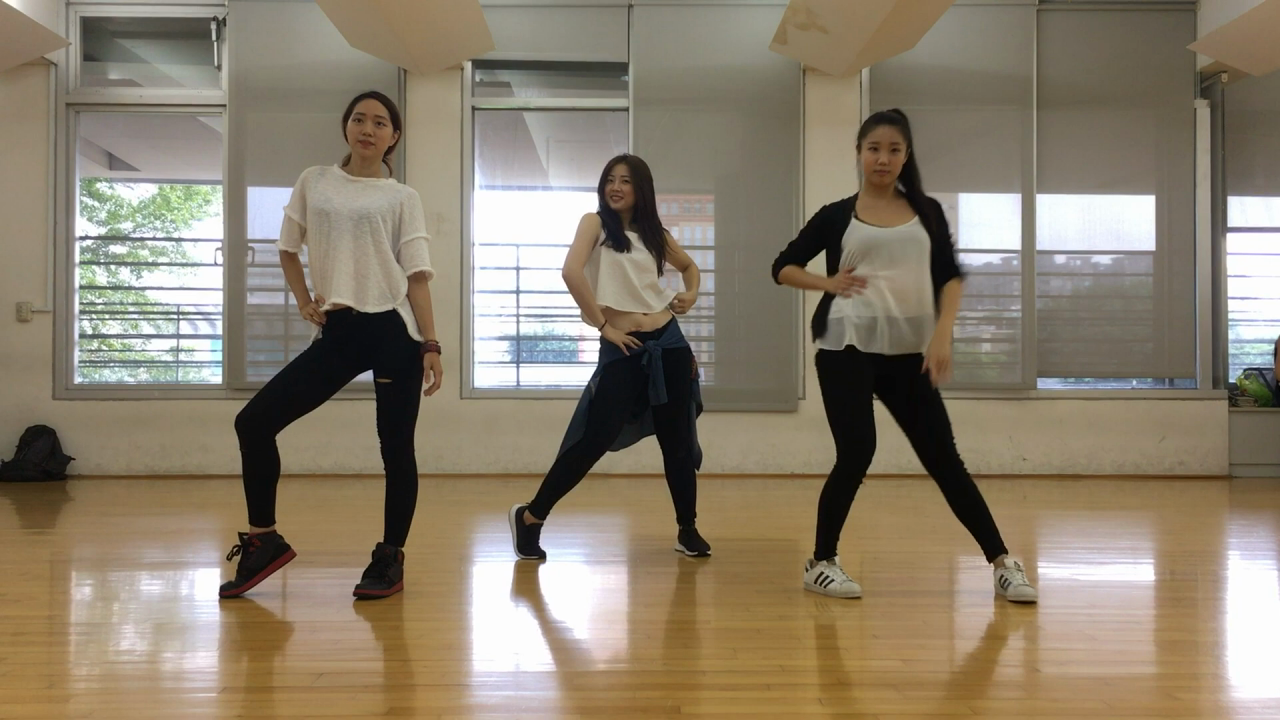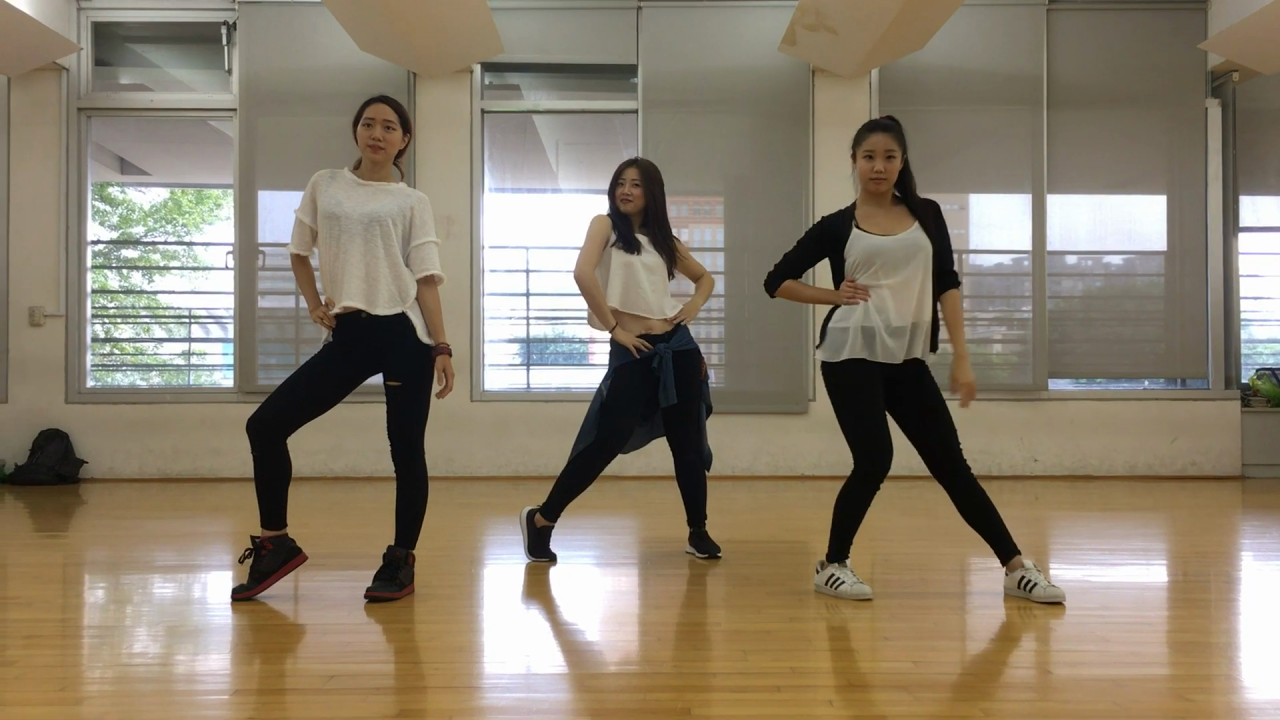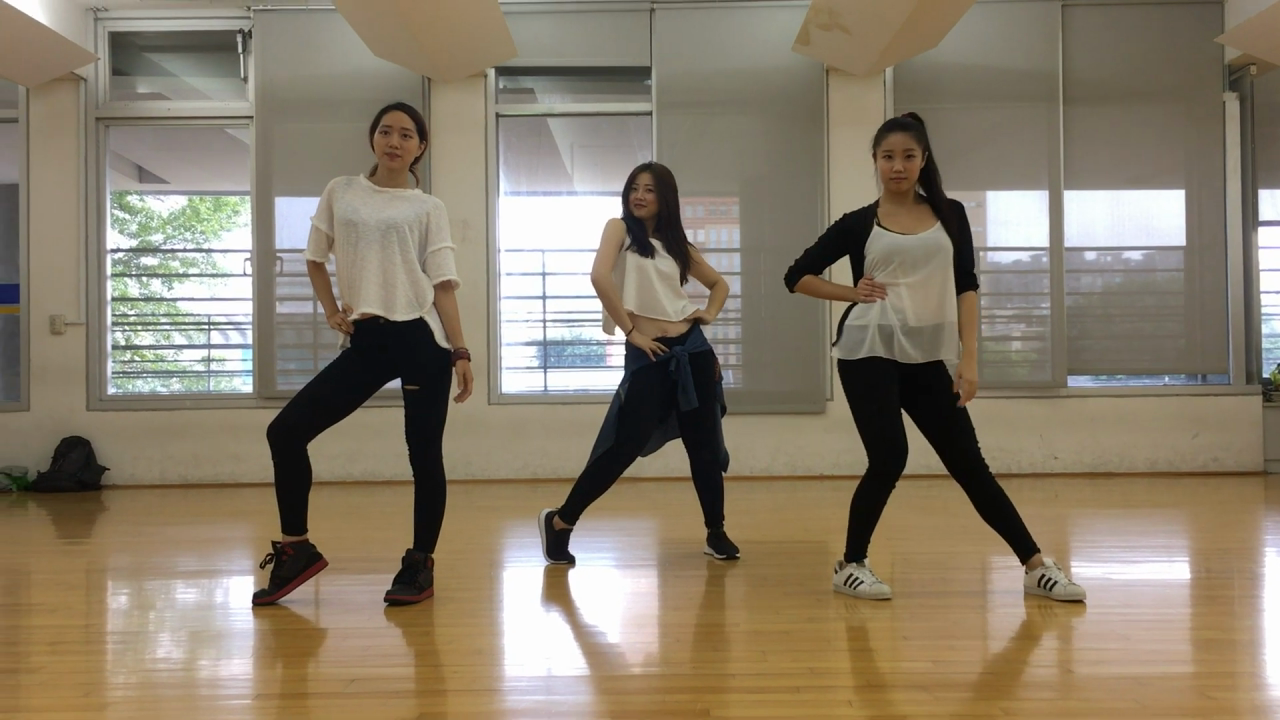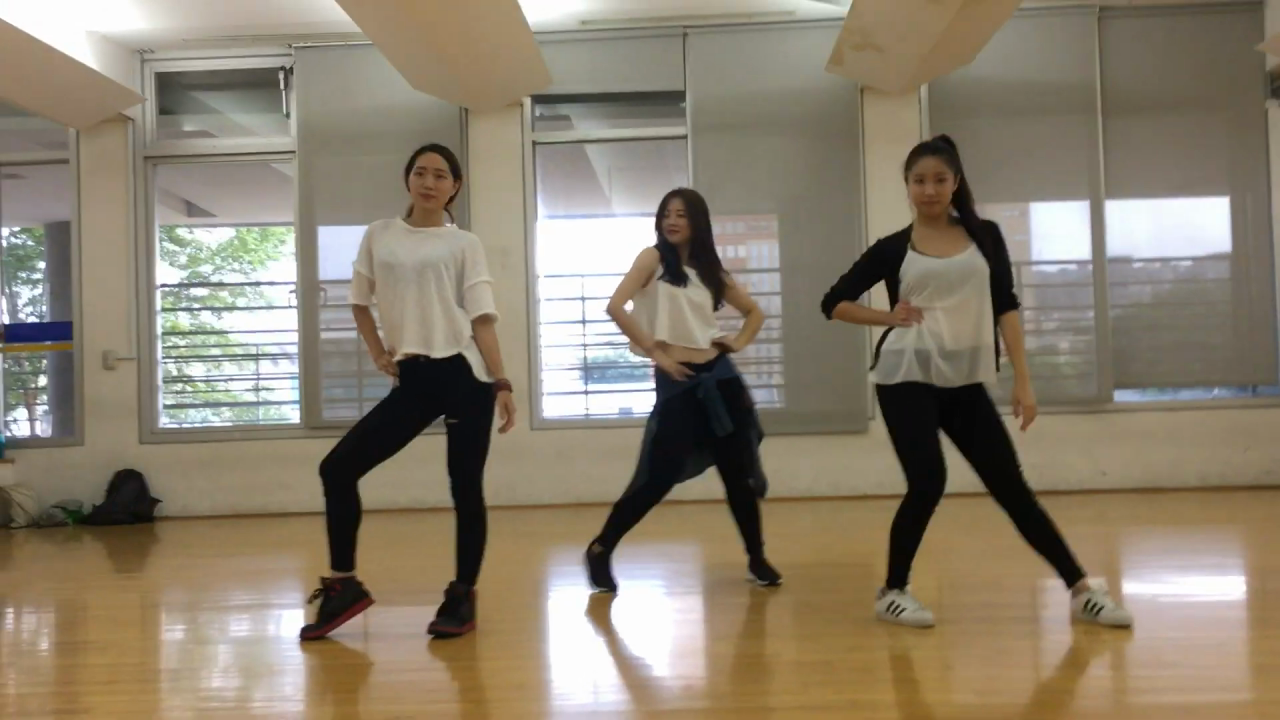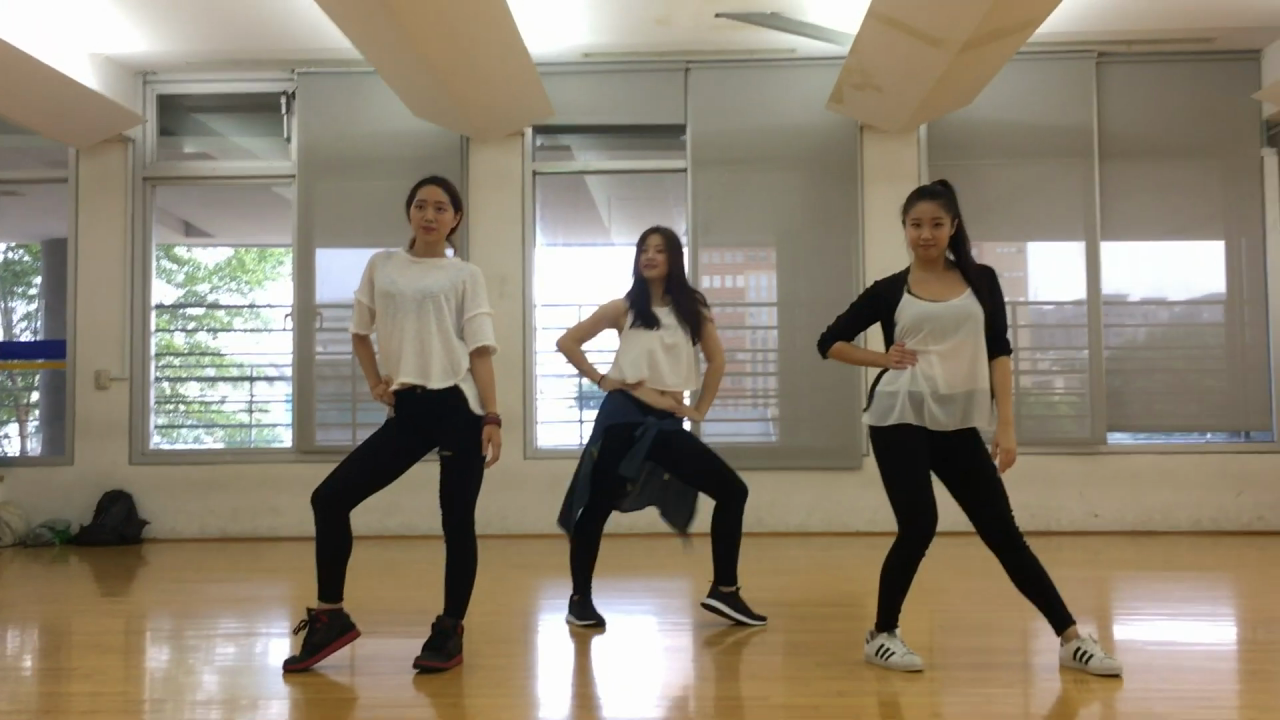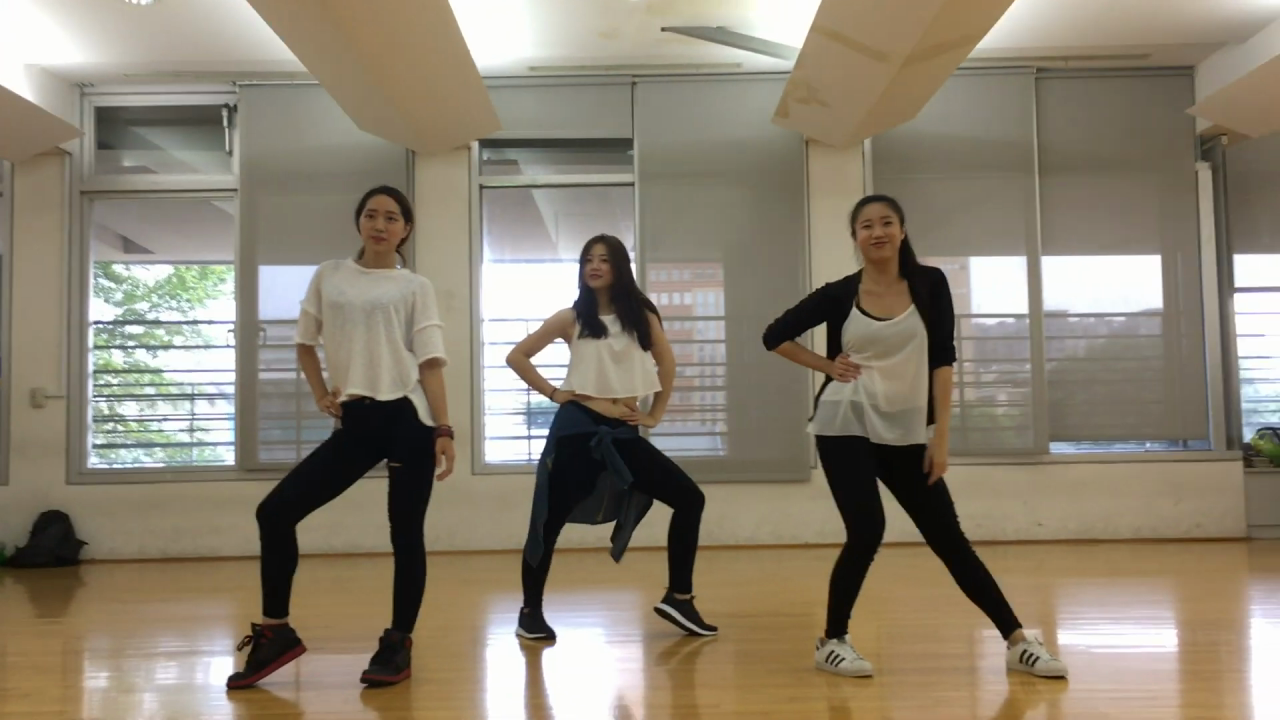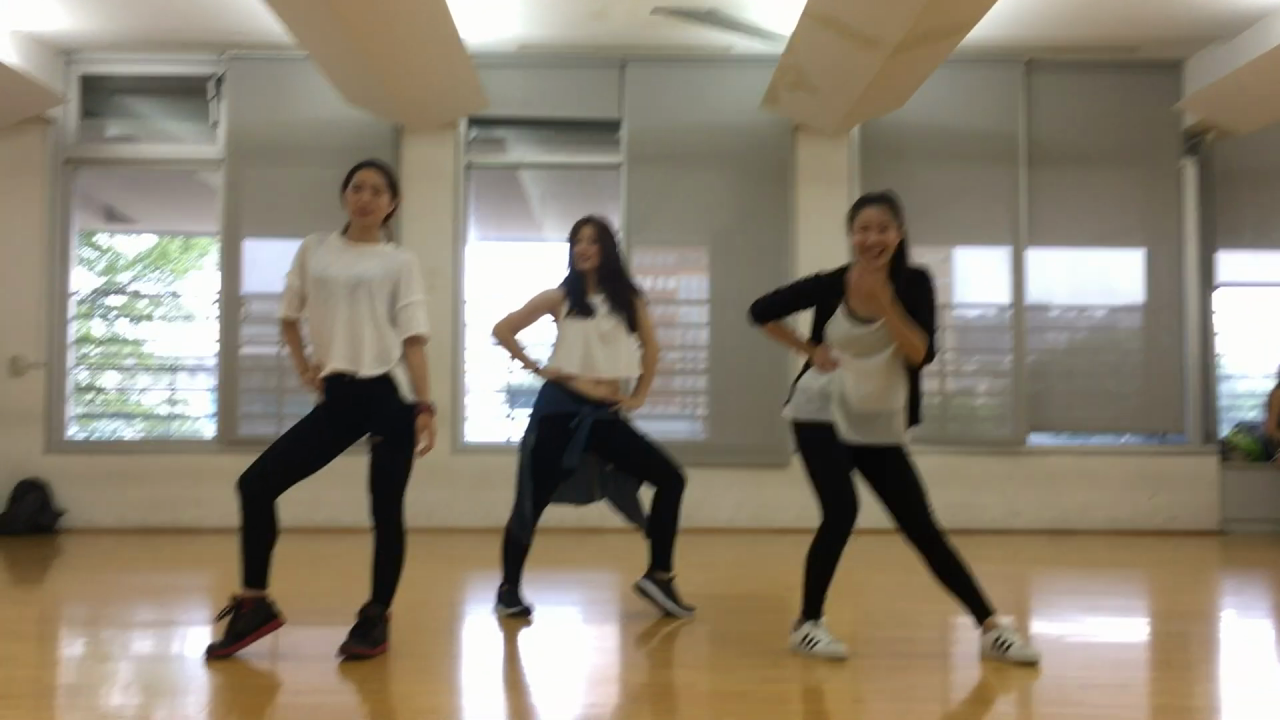
dt=0.4s
person 1, frame 1
left shoulder: (403, 198)
right shoulder: (314, 182)
left elbow: (417, 275)
right elbow: (288, 249)
left wrist: (431, 344)
right wrist: (304, 304)
left hip: (393, 331)
right hip: (337, 333)
left knee: (396, 445)
right knee: (255, 421)
left ankle: (390, 557)
right ankle: (263, 540)
person 1, frame 2
left shoulder: (413, 202)
right shoulder: (324, 186)
left elbow: (426, 279)
right elbow: (300, 252)
left wrist: (442, 348)
right wrist: (315, 307)
left hip: (404, 334)
right hip: (347, 336)
left knee: (406, 448)
right knee: (266, 425)
left ankle: (401, 560)
right ankle: (275, 542)
person 1, frame 3
left shoulder: (428, 208)
right shoulder: (340, 193)
left elbow: (443, 284)
right elbow: (315, 259)
left wrist: (460, 352)
right wrist: (332, 313)
left hip: (421, 339)
right hip: (365, 342)
left knee: (424, 452)
right knee: (287, 431)
left ankle: (420, 564)
right ankle: (297, 548)
person 1, frame 4
left shoulder: (465, 245)
right shoulder: (380, 235)
left elbow: (482, 318)
right elbow: (361, 302)
left wrist: (501, 383)
right wrist: (378, 354)
left hip: (463, 376)
right hip: (411, 380)
left knee: (465, 486)
right knee: (338, 468)
left ankle: (462, 596)
right ankle: (344, 584)
person 1, frame 5
left shoulder: (465, 276)
right shoulder: (381, 266)
left elbow: (480, 350)
right elbow: (360, 332)
left wrist: (492, 418)
right wrist: (375, 383)
left hip: (458, 407)
right hip: (407, 411)
left knee: (457, 519)
right knee: (331, 497)
left ankle: (450, 629)
right ankle: (331, 615)
person 1, frame 6
left shoulder: (416, 288)
right shoulder: (328, 276)
left elbow: (430, 362)
right elbow: (305, 342)
left wrist: (444, 429)
right wrist: (321, 396)
left hip: (407, 419)
right hip: (354, 423)
left knee: (405, 531)
right knee: (275, 511)
left ankle: (398, 643)
right ankle: (276, 631)
person 1, frame 7
left shoulder: (400, 262)
right shoulder: (314, 250)
left elbow: (412, 339)
right elbow: (290, 317)
left wrist: (425, 406)
right wrist: (304, 369)
left hip: (389, 395)
right hip: (338, 397)
left knee: (386, 506)
right knee: (256, 484)
left ankle: (376, 617)
right ankle: (254, 604)
person 2, frame 1
left shoulder: (927, 211)
right shoulder: (837, 215)
left elbow: (950, 276)
right elbow: (782, 267)
left wrist: (943, 333)
right wrist: (829, 283)
left hip: (906, 352)
right hip: (846, 345)
left knee: (943, 457)
right knee: (856, 453)
left ankle: (1002, 565)
right ankle: (821, 563)
person 2, frame 2
left shoulder: (926, 214)
right shoulder: (836, 226)
left elbow: (947, 285)
right elbow: (778, 281)
left wrist: (961, 356)
right wrist: (834, 296)
left hip: (907, 359)
right hip: (852, 354)
left knee: (950, 463)
right knee: (874, 460)
left ankle: (1017, 568)
right ankle: (832, 565)
person 2, frame 3
left shoulder: (950, 215)
right shoulder: (858, 224)
left elbow: (966, 286)
right elbow: (798, 276)
left wrist: (968, 357)
right wrist: (852, 292)
left hip: (928, 358)
right hip: (869, 353)
left knee: (968, 463)
right knee: (888, 459)
left ankle: (1036, 566)
right ankle: (850, 565)
person 2, frame 4
left shoulder: (984, 236)
right shoulder: (893, 249)
left elbow: (1006, 307)
right elbow: (834, 302)
left wrist: (1022, 379)
right wrist: (889, 317)
left hip: (965, 381)
right hip: (906, 377)
left knee: (1011, 486)
right knee: (927, 484)
left ankle: (1083, 591)
right ankle: (892, 592)
person 2, frame 5
left shoulder: (981, 280)
right shoulder: (889, 290)
left elbow: (999, 351)
right elbow: (830, 341)
left wrist: (1006, 424)
right wrist: (883, 358)
left hip: (960, 424)
right hip: (900, 418)
left knee: (1003, 531)
right knee: (918, 526)
left ankle: (1072, 638)
right ankle: (881, 635)
person 2, frame 6
left shoulder: (929, 283)
right shoulder: (840, 294)
left elbow: (943, 360)
right elbow: (775, 335)
left wrist: (939, 435)
right wrist: (827, 366)
left hip: (905, 431)
right hip: (845, 427)
left knee: (949, 537)
right knee: (866, 532)
left ankle: (1018, 641)
right ankle: (832, 642)
person 2, frame 7
left shoulder: (914, 283)
right shoulder: (829, 285)
left elbow: (920, 353)
right elbow: (762, 311)
left wrist: (883, 297)
right wrist: (809, 350)
left hip: (879, 425)
right hip: (820, 414)
left knee: (922, 526)
right knee: (841, 513)
left ankle: (991, 628)
right ankle: (807, 623)
person 3, frame 1
left shoulder: (656, 234)
right shoulder: (595, 223)
left elbow: (689, 266)
right elbow: (571, 272)
left wrist: (691, 294)
right wrist: (603, 324)
left hip: (669, 344)
right hip: (623, 349)
left knee: (678, 441)
right knee: (593, 440)
left ankle: (687, 530)
right ankle: (529, 517)
person 3, frame 2
left shoulder: (664, 239)
right shoulder: (605, 225)
left elbow: (705, 277)
right elbow: (583, 273)
left wrist: (693, 307)
right wrist: (613, 328)
left hip: (678, 347)
right hip: (632, 351)
left knee: (689, 444)
right knee: (606, 443)
left ankle: (698, 533)
right ankle: (540, 520)
person 3, frame 3
left shoulder: (677, 244)
right shoulder: (619, 229)
left elbow: (719, 283)
right elbow: (600, 276)
left wrist: (710, 313)
right wrist: (629, 330)
left hip: (693, 350)
right hip: (648, 355)
left knee: (705, 445)
right knee: (624, 446)
left ankle: (716, 533)
right ankle: (559, 522)
person 3, frame 4
left shoulder: (712, 271)
right shoulder: (652, 260)
left elbow: (754, 312)
right elbow: (617, 305)
left wrist: (737, 344)
right wrist: (649, 350)
left hip: (719, 378)
right hip: (676, 382)
left knee: (739, 472)
right knee: (659, 478)
left ankle: (757, 559)
right ankle: (599, 551)
person 3, frame 5
left shoulder: (692, 307)
right shoulder: (623, 308)
left elbow: (716, 360)
right elbow: (567, 342)
left wrist: (700, 409)
right wrist: (599, 379)
left hip: (669, 424)
right hip: (624, 418)
left knee: (732, 491)
right knee: (596, 508)
left ankle: (724, 591)
right ankle: (580, 598)
person 3, frame 6
left shoulder: (642, 315)
right shoulder: (571, 318)
left elbow: (667, 363)
right elbow: (517, 356)
left wrist: (655, 414)
right wrist: (553, 393)
left hip: (624, 432)
right hip: (578, 428)
left knee: (689, 498)
right knee: (551, 519)
left ankle: (679, 598)
right ankle: (531, 612)
person 3, frame 7
left shoulder: (628, 299)
right shoulder: (559, 297)
left elbow: (650, 348)
right elbow: (503, 330)
left wrist: (638, 396)
right wrist: (538, 368)
left hip: (605, 413)
right hip: (562, 407)
left knee: (670, 479)
right knee: (534, 498)
left ankle: (659, 576)
right ankle: (509, 589)
